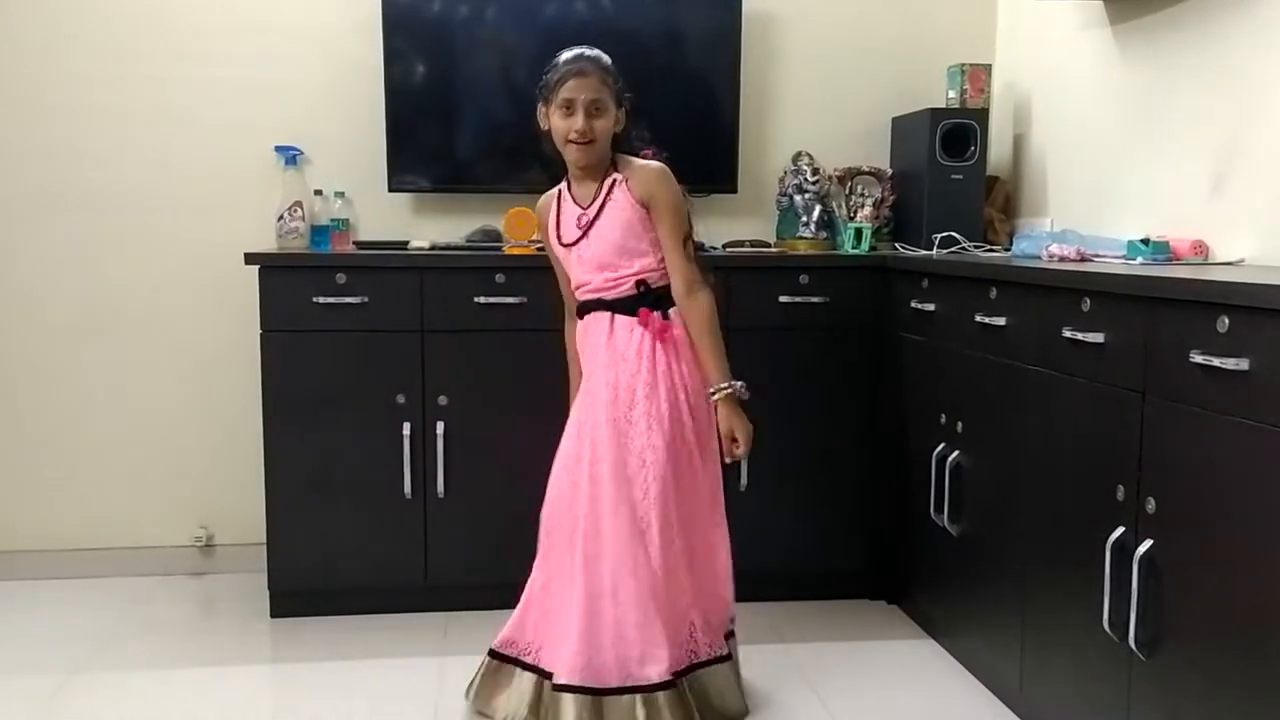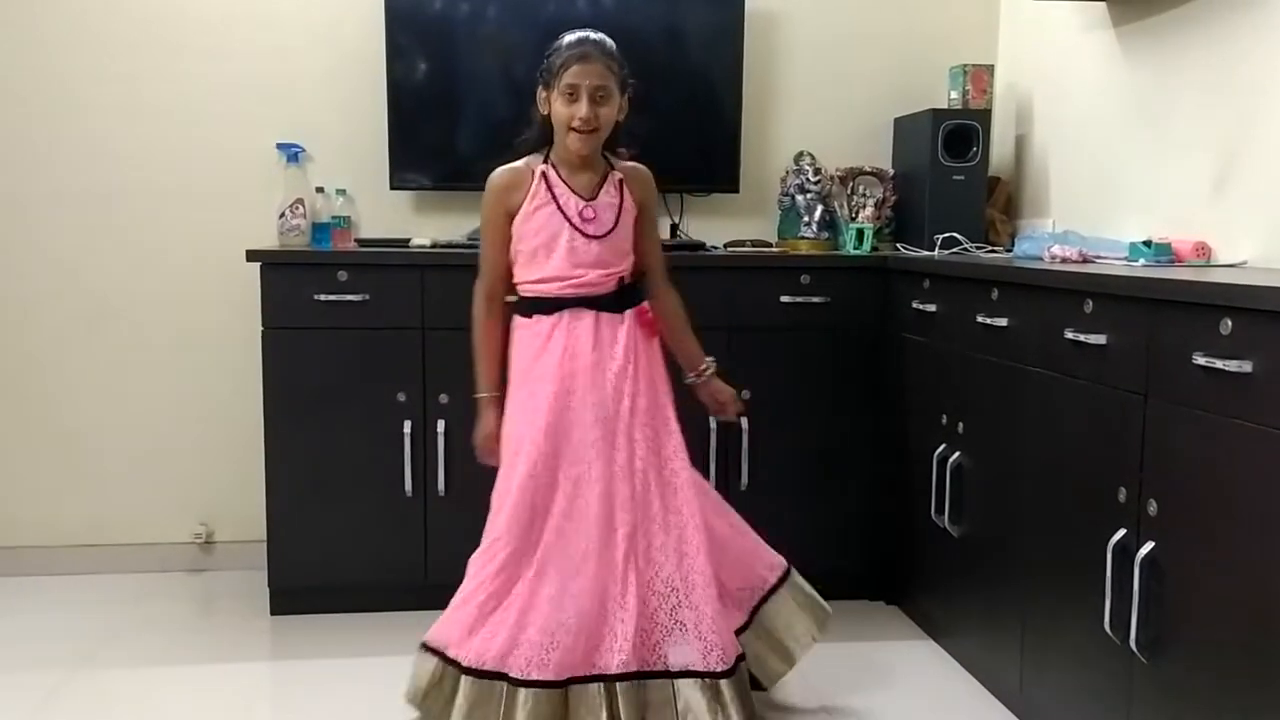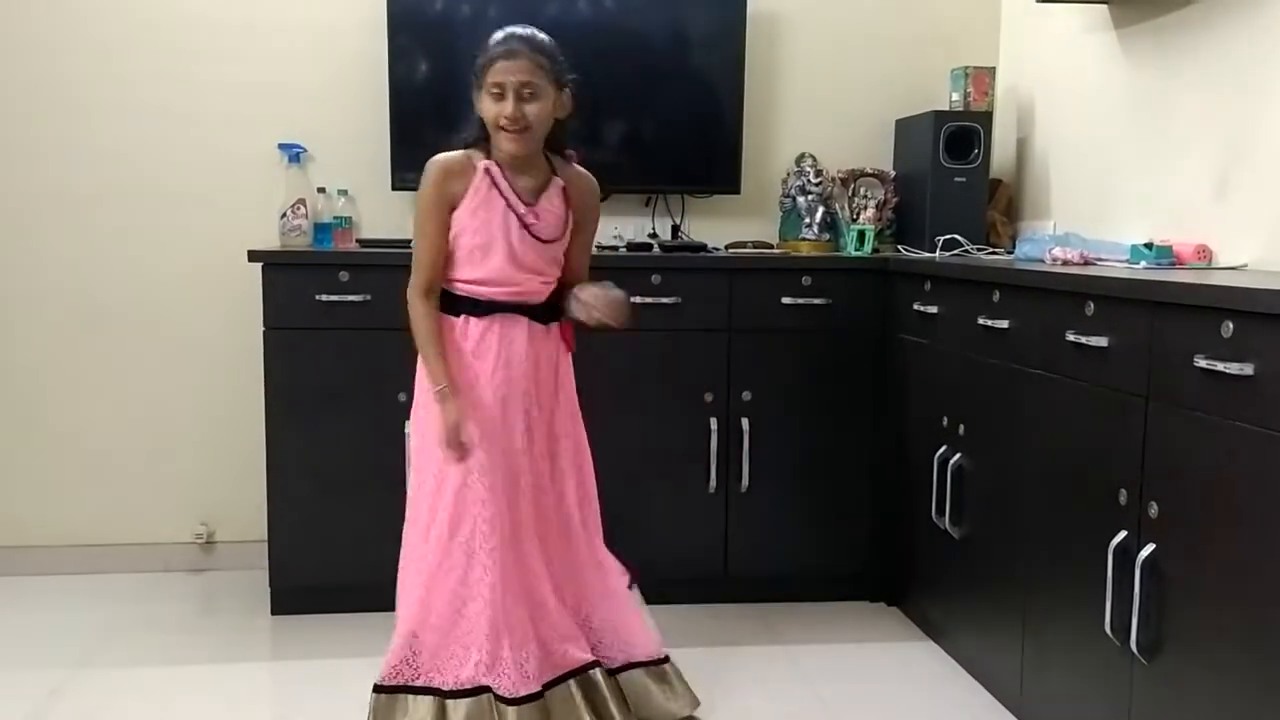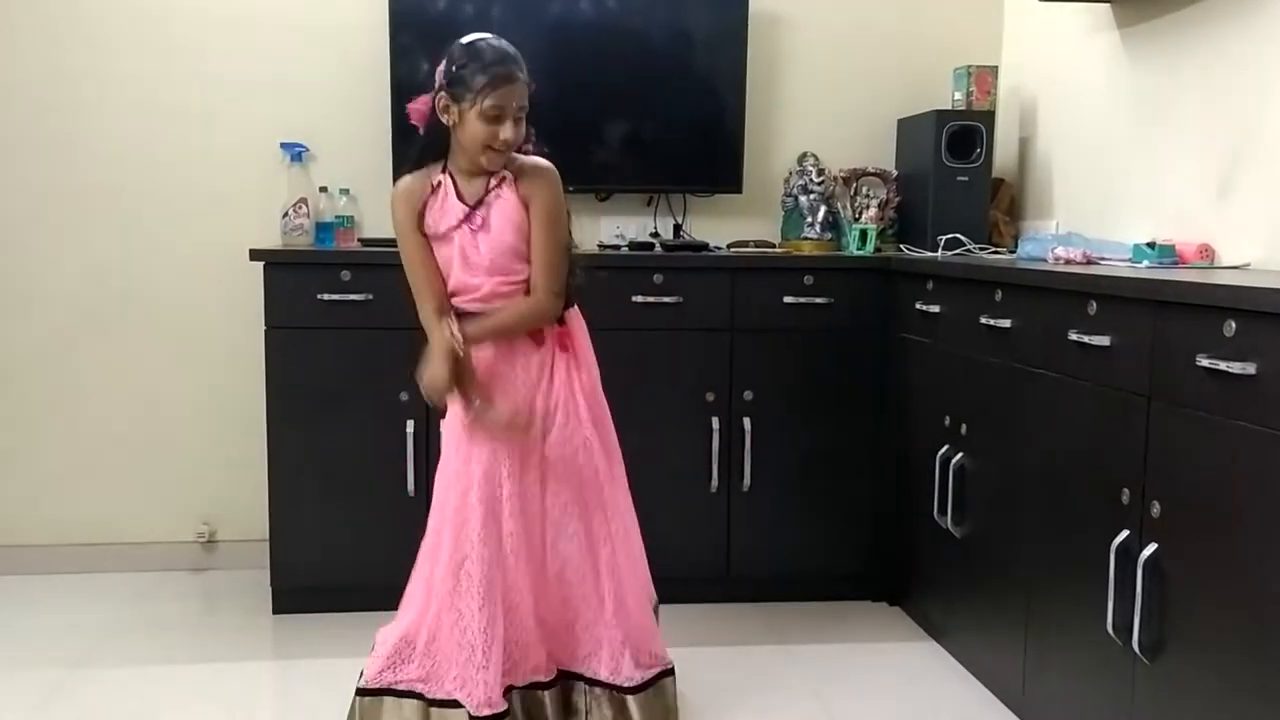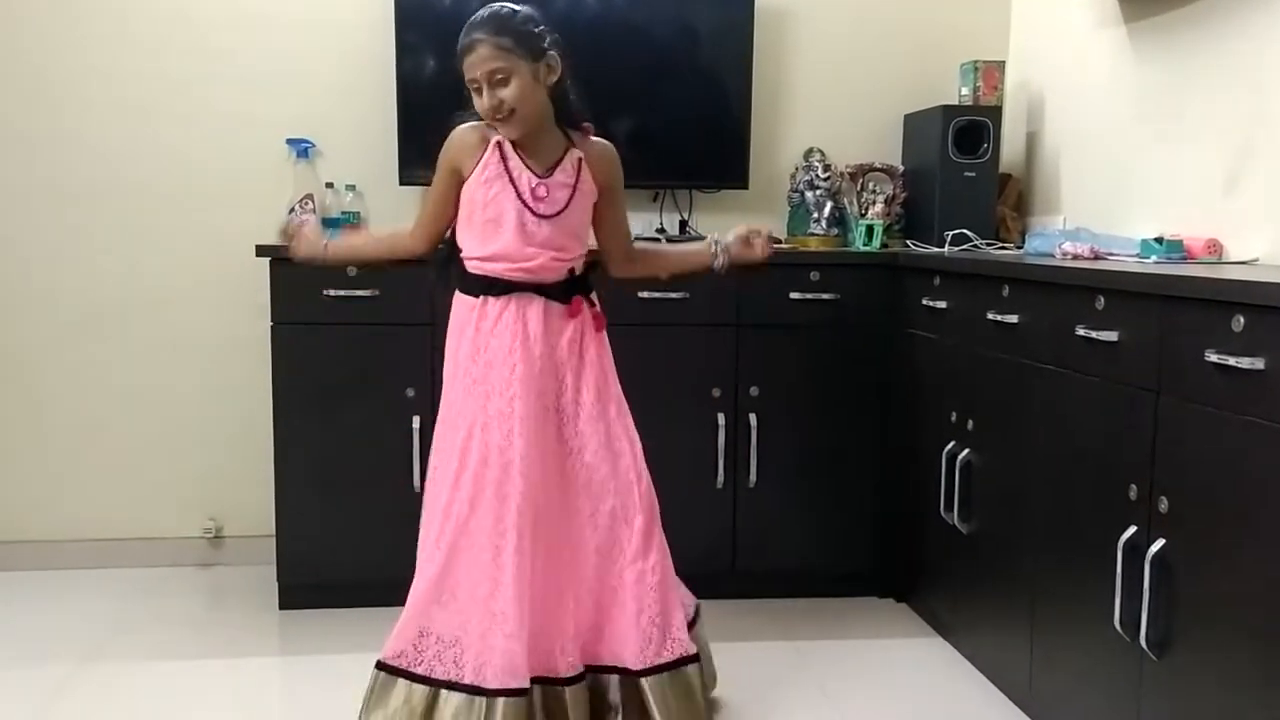
dt=0.4s
person 1, frame 1
left shoulder: (647, 179)
right shoulder: (549, 205)
left elbow: (689, 288)
left wrist: (723, 393)
right wrist: (581, 397)
left hip: (656, 361)
right hip: (599, 368)
left knee: (650, 521)
right knee: (584, 523)
person 1, frame 2
left shoulder: (637, 184)
right shoulder: (511, 183)
right elbow: (490, 297)
left wrist: (700, 370)
right wrist: (489, 402)
left hip: (628, 362)
right hip: (544, 366)
left knee: (655, 516)
right knee: (534, 526)
person 1, frame 3
left shoulder: (578, 187)
right shoulder: (448, 174)
left elbow: (575, 291)
right elbow: (422, 294)
left wrist: (593, 305)
right wrist: (443, 401)
left hip: (539, 370)
right hip: (463, 369)
left knee: (552, 528)
right knee: (465, 534)
person 1, frame 4
left shoulder: (539, 180)
right shoulder: (413, 196)
left elbow: (543, 296)
right elbow: (439, 316)
left wrist: (463, 349)
right wrist: (478, 404)
left hip: (550, 366)
right hip: (476, 382)
left knee: (572, 532)
right knee: (478, 538)
person 1, frame 5
left shoulder: (595, 156)
right shoulder: (465, 148)
left elbow: (621, 257)
right elbow: (422, 236)
left wrist: (718, 252)
right wrist: (329, 247)
left hip: (570, 344)
right hip: (488, 343)
left knee: (611, 500)
right knee: (488, 509)
